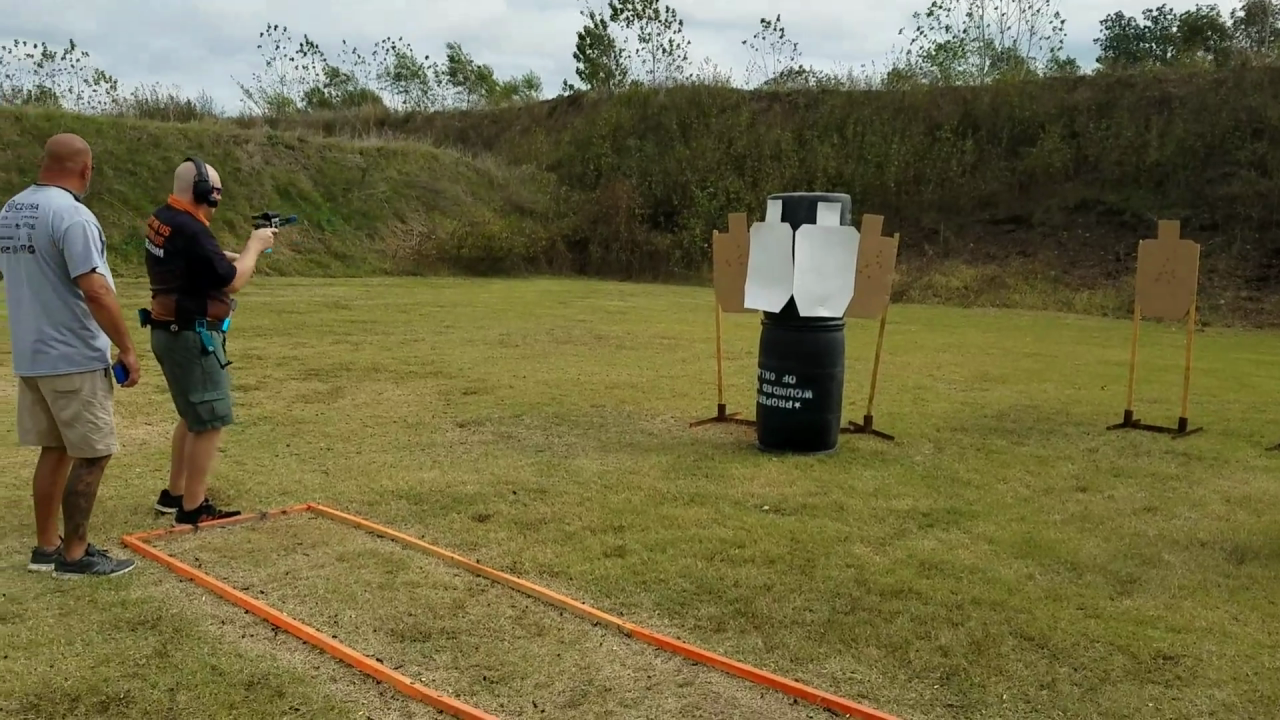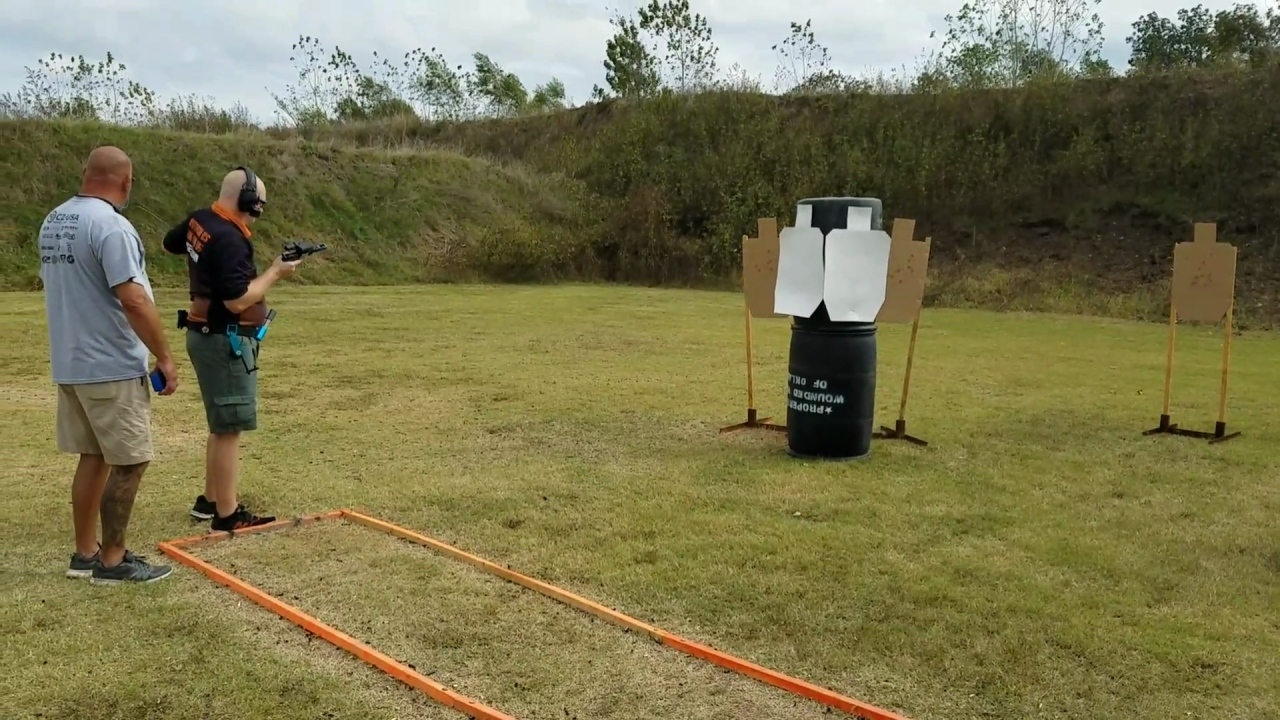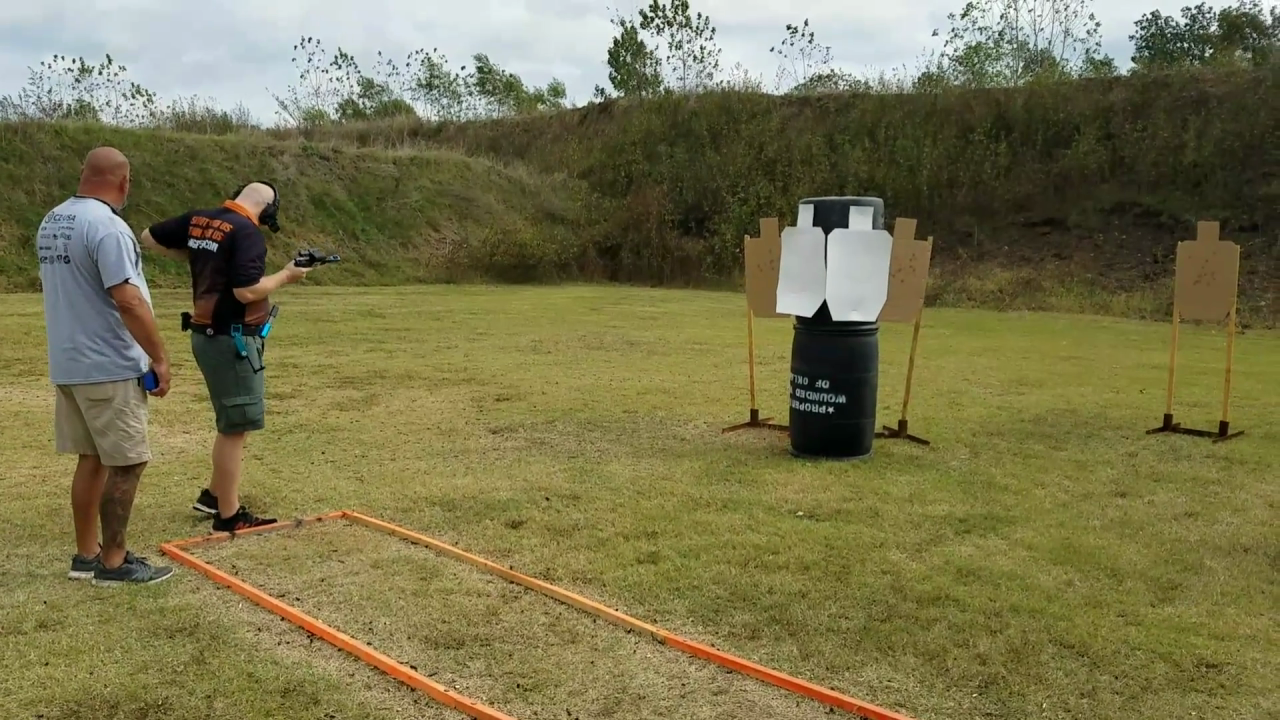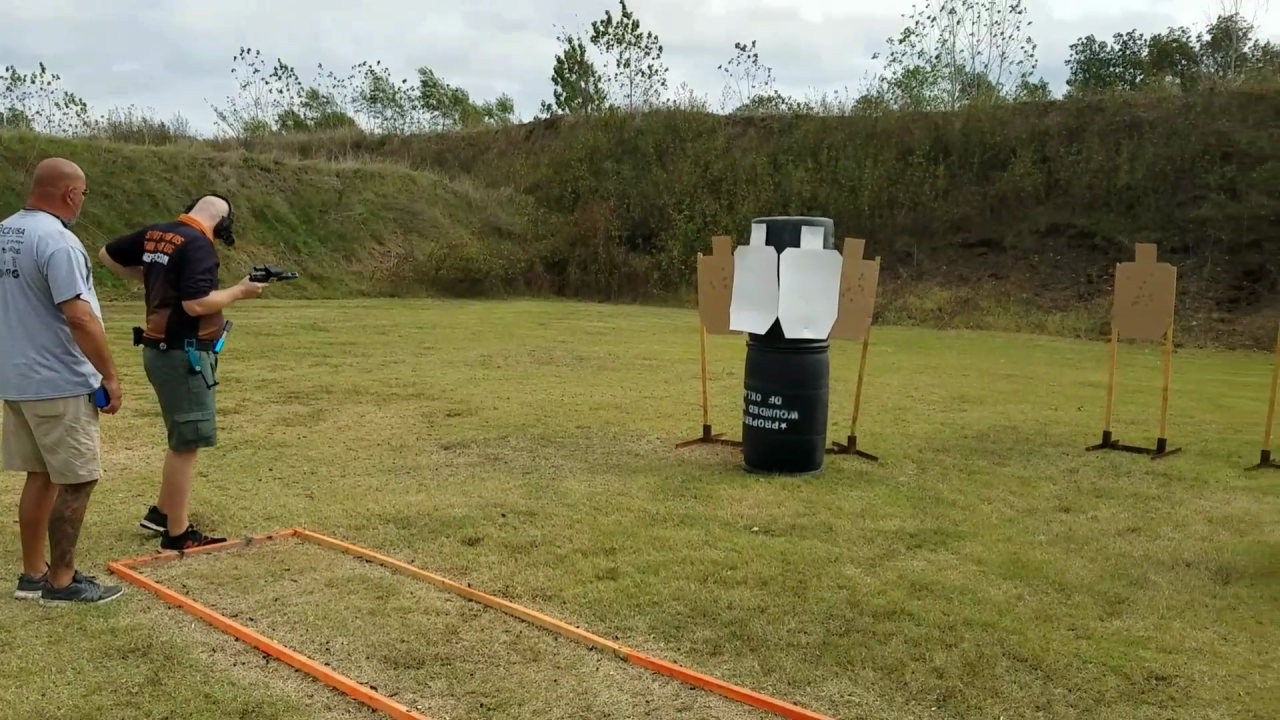
dt=1s
person 1, frame 1
right shoulder: (71, 215)
right elbow: (95, 292)
right wrist: (126, 349)
right hip: (73, 360)
left knee: (54, 450)
right knee: (92, 454)
left ankle: (46, 546)
right ankle: (74, 554)
person 1, frame 2
left shoulder: (53, 222)
right shoulder: (110, 225)
right elbow: (133, 301)
right wrist: (164, 358)
left hip: (71, 364)
right hip: (111, 367)
left knee: (93, 457)
right knee: (128, 461)
left ankle: (85, 553)
right ankle: (112, 560)
person 1, frame 3
left shoulder: (51, 222)
right shoulder: (107, 226)
right elbow: (128, 301)
right wrist: (159, 358)
left hip: (69, 364)
right hip: (108, 367)
left knee: (91, 459)
right knee: (126, 463)
left ankle: (86, 554)
right ankle: (113, 561)
person 1, frame 4
right shoulder: (57, 240)
right elbow: (79, 317)
right wrist: (110, 374)
right hip: (59, 385)
left knee: (41, 477)
right knee: (76, 481)
right ankle: (62, 580)
person 2, frame 1
left shoulder: (162, 218)
right shoulder: (190, 230)
right elbow: (233, 282)
left wrist: (224, 255)
right wrist: (255, 245)
left hip: (170, 330)
right hip: (192, 336)
left knee: (193, 418)
right knee: (210, 422)
left ankle: (174, 494)
right ankle: (193, 507)
person 2, frame 2
left shoulder: (200, 220)
right shoulder: (228, 239)
left elbow: (169, 244)
right elbow: (237, 301)
right wrist: (274, 273)
left hip: (207, 335)
right hip: (224, 340)
left knee: (222, 424)
right knee: (230, 428)
left ankle: (210, 500)
right ankle: (227, 514)
person 2, frame 3
left shoulder: (198, 220)
right shoulder: (246, 232)
left elbow: (149, 237)
right elbow: (246, 291)
right wrist: (286, 275)
left hip: (209, 334)
right hip: (230, 339)
left knee: (232, 422)
right knee: (236, 427)
left ankle: (214, 495)
right ankle: (228, 515)
person 2, frame 4
left shoulder: (154, 234)
right shoulder: (198, 244)
left elbow: (106, 255)
right elbow: (196, 303)
right wrist: (240, 290)
left hip: (161, 349)
right hip: (183, 353)
left knee: (183, 438)
right knee: (187, 443)
left ankle: (162, 512)
right ankle: (177, 533)
